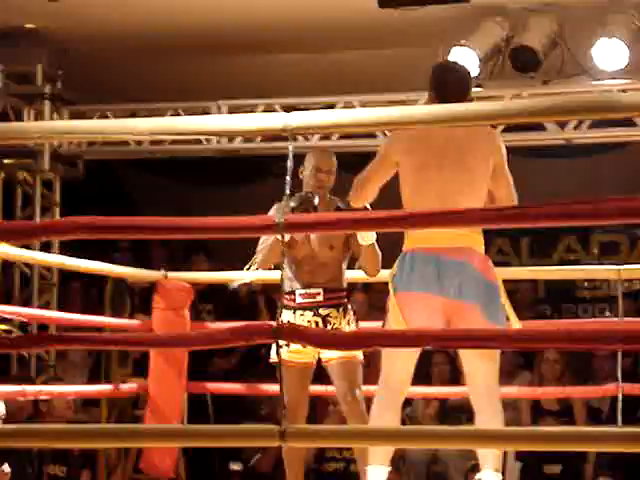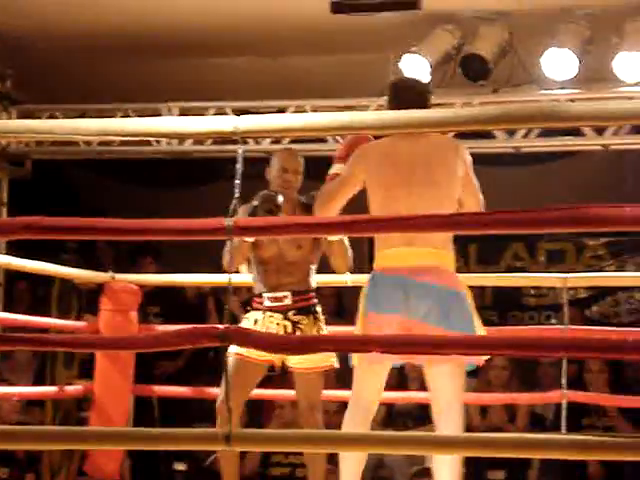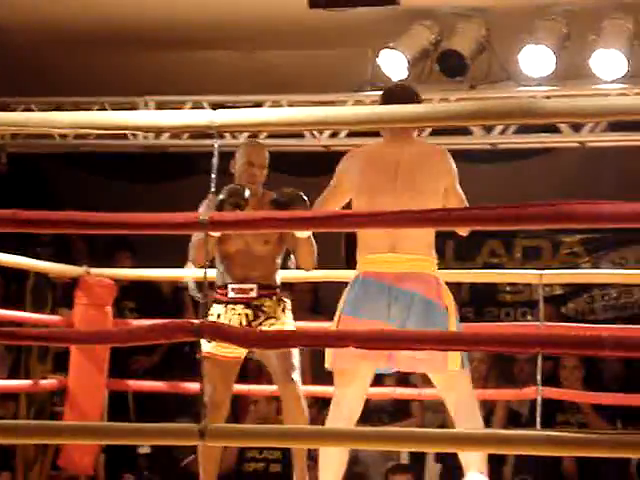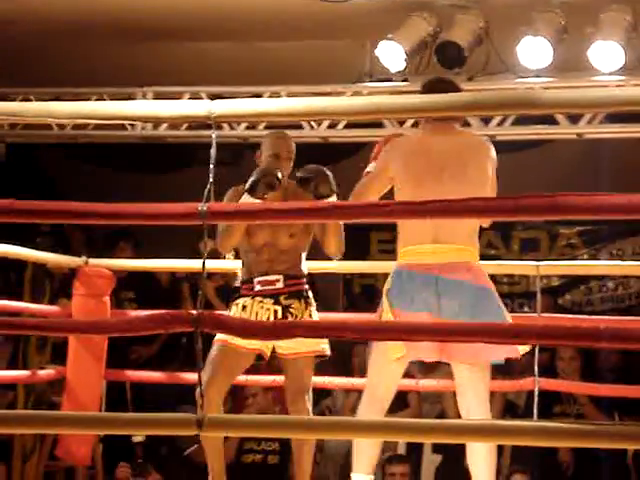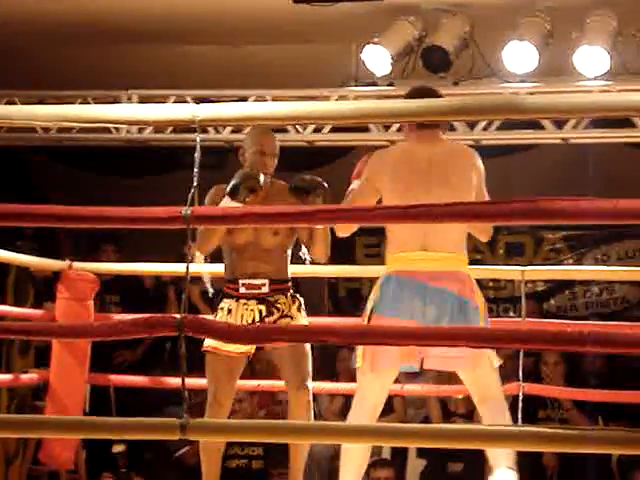
dt=0.4s
person 1, frame 1
left shoulder: (402, 137)
right shoulder: (489, 138)
left elbow: (356, 198)
right elbow: (507, 207)
left wrist: (385, 156)
left hip: (418, 268)
right hip: (468, 269)
left knee: (391, 386)
right knee: (485, 391)
person 1, frame 2
left shoulder: (368, 153)
right shoulder: (454, 150)
left elbow: (321, 213)
right elbow: (476, 212)
left wrist: (340, 165)
left hip: (386, 287)
right hip: (438, 287)
left knee: (363, 404)
right knee: (447, 414)
person 1, frame 3
left shoulder: (355, 158)
right shoulder: (439, 158)
left elbow: (318, 217)
right elbow: (462, 226)
left hip: (367, 293)
right hip: (422, 295)
left knee: (344, 411)
right knee: (465, 407)
person 1, frame 4
left shoulder: (397, 148)
right shoulder: (483, 149)
left wrist: (375, 166)
left hip: (411, 284)
right hip: (465, 284)
left knee: (375, 396)
right knee: (475, 406)
person 1, frame 5
left shoulder: (384, 160)
right shoulder: (469, 158)
left elbow: (342, 227)
right elbow: (485, 232)
left wrist: (357, 183)
left hip: (399, 291)
right hip: (454, 292)
left knee: (365, 404)
right knee: (491, 400)
person 2, frame 1
left shoulder: (345, 211)
right shoulder: (281, 210)
left elbow: (372, 269)
right elbow: (262, 262)
left wrist: (365, 229)
left hip: (335, 312)
right hip: (294, 314)
left knee: (350, 396)
right knee: (295, 411)
person 2, frame 2
left shoulder: (313, 211)
right shoulder: (247, 212)
left elbow: (343, 266)
right elbow: (229, 264)
left hip: (303, 316)
right hip: (260, 318)
left knee: (310, 414)
right knee: (227, 404)
person 2, frame 3
left shoulder: (280, 207)
right shoulder: (211, 205)
left elbow: (308, 263)
right elbow: (196, 258)
right wrist: (219, 216)
left hip: (268, 307)
right hip: (225, 309)
left knee: (288, 386)
right knee: (215, 407)
person 2, frame 4
left shoulder: (305, 195)
right shoulder: (236, 195)
left elbow: (335, 249)
right elbow: (223, 246)
left wrist: (328, 197)
right wrist: (251, 196)
left hip: (295, 301)
right hip: (250, 304)
left knee: (299, 399)
right knee: (210, 389)
person 2, frame 5
left shoulder: (292, 197)
right shoulder: (219, 194)
left elbow: (321, 254)
right elbow: (202, 247)
left wrist: (318, 208)
right wrist: (232, 200)
left hip: (281, 304)
right hip: (236, 307)
left knee: (300, 392)
right knee: (217, 405)
